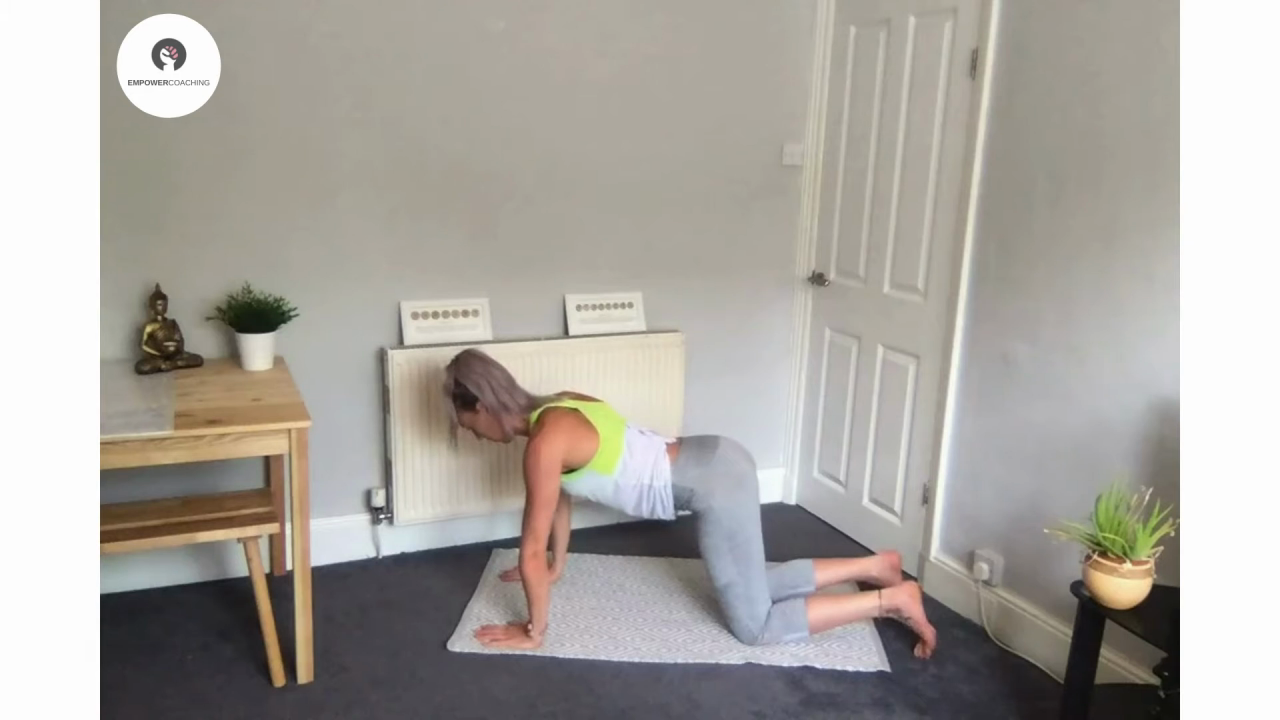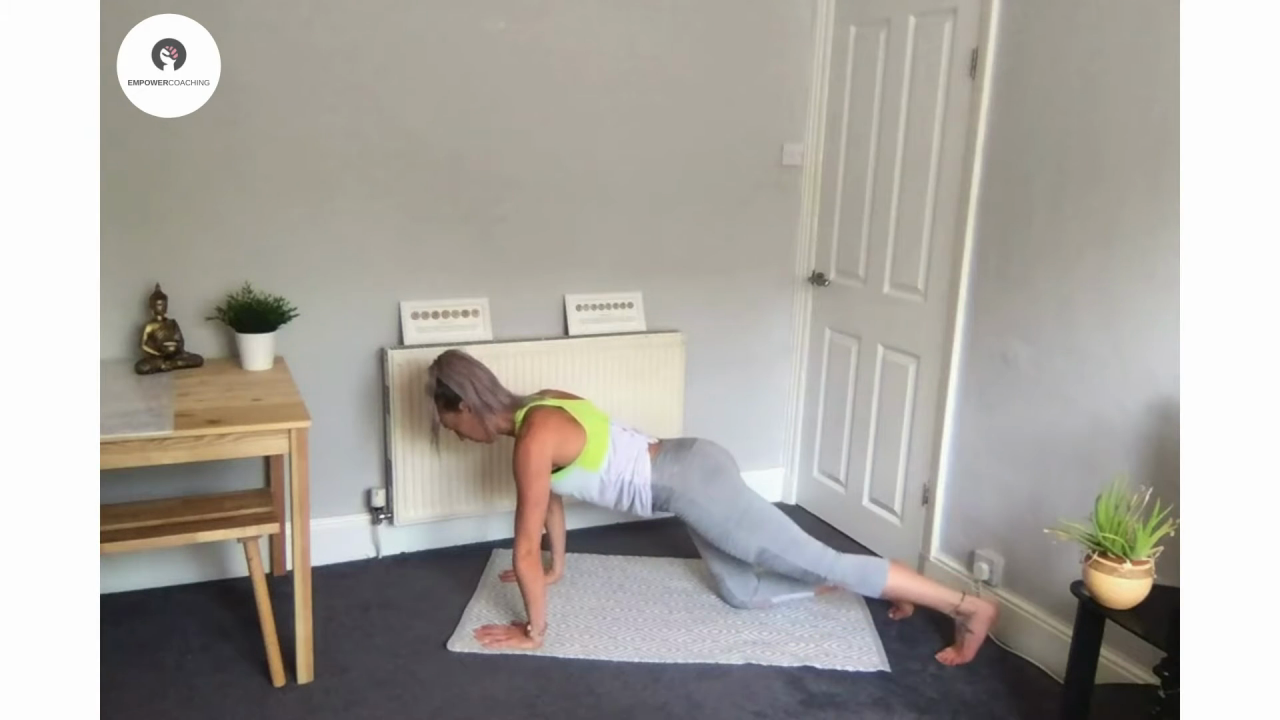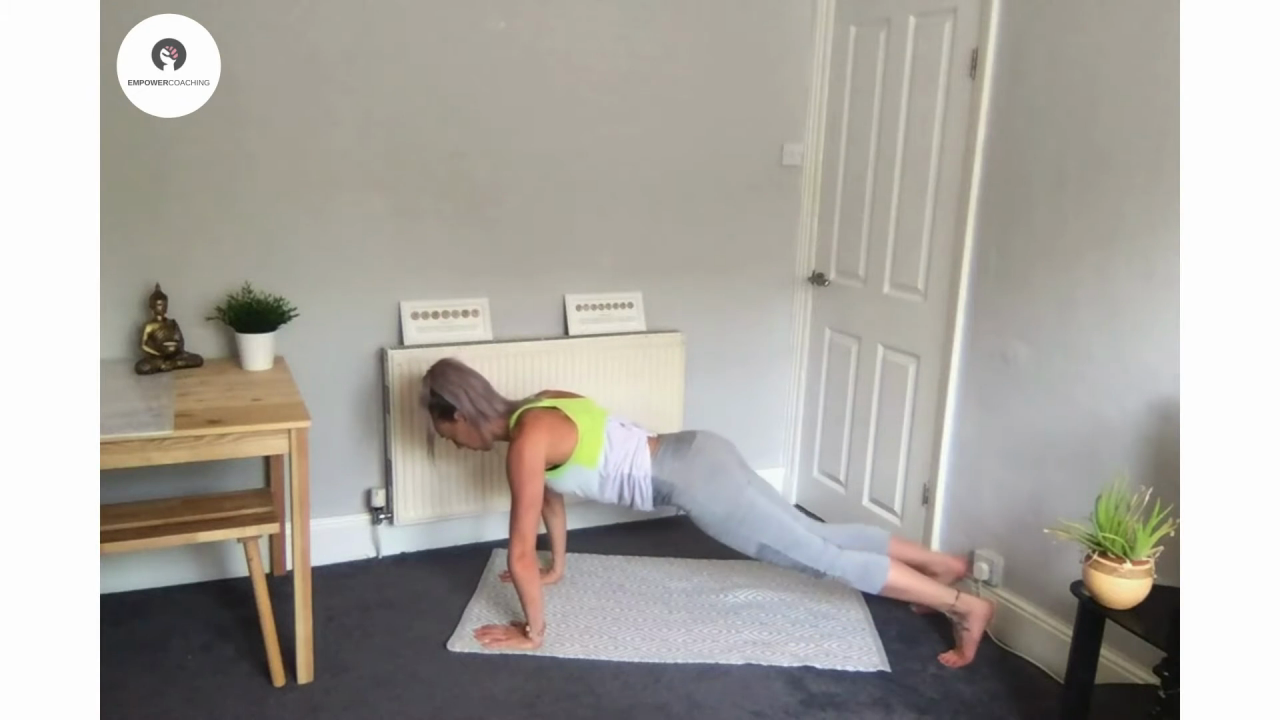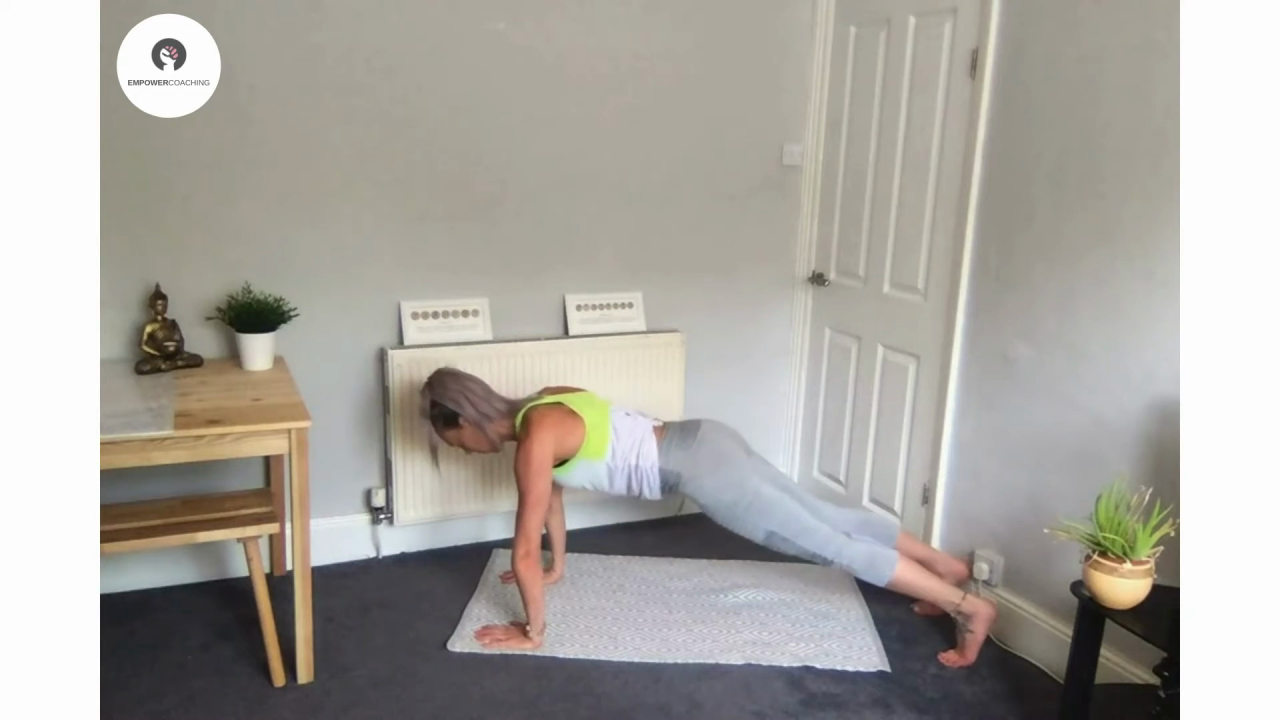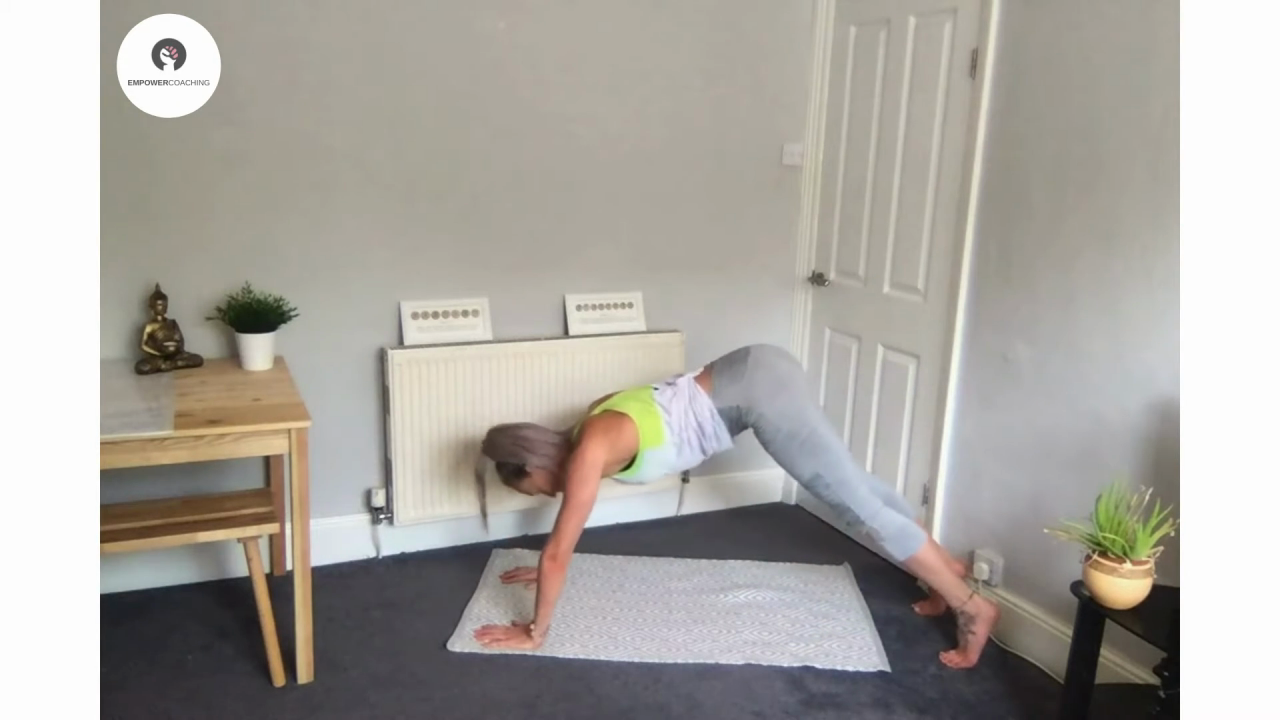
dt=1s
person 1, frame 1
left shoulder: (544, 442)
right shoulder: (558, 407)
left elbow: (532, 549)
right elbow: (561, 495)
left wrist: (534, 631)
right wrist: (556, 568)
left hip: (715, 485)
right hip: (716, 462)
left knee: (754, 627)
right knee: (751, 587)
left ankle: (892, 599)
right ankle: (874, 565)
person 1, frame 2
left shoulder: (532, 440)
right shoulder: (542, 404)
left elbow: (524, 547)
right elbow: (554, 494)
left wrist: (534, 630)
right wrist: (556, 568)
left hip: (694, 484)
right hip: (693, 466)
left knee: (819, 562)
right knee: (743, 593)
left ankle: (970, 608)
right ankle: (874, 585)
person 1, frame 3
left shoulder: (524, 442)
right shoulder: (539, 407)
left elbow: (520, 552)
right elbow: (552, 490)
left wrist: (533, 631)
right wrist: (556, 568)
left hip: (696, 481)
right hip: (700, 454)
left knee: (823, 557)
right knee: (816, 533)
left ankle: (964, 604)
right ankle: (943, 565)
person 1, frame 4
left shoulder: (533, 440)
right shoulder: (542, 406)
left elbow: (524, 548)
right elbow: (553, 492)
left wrist: (533, 630)
right wrist: (556, 567)
left hip: (703, 468)
right hip: (705, 443)
left knee: (833, 546)
right knee: (829, 517)
left ankle: (969, 607)
right ankle: (947, 567)
person 1, frame 5
left shoulder: (588, 452)
right shoulder: (589, 433)
left elbow: (557, 553)
left wrist: (535, 632)
right wrist: (548, 570)
left hip: (759, 389)
right hip: (755, 372)
left knee: (860, 506)
right knee: (860, 488)
left ankle: (972, 607)
right ankle: (947, 570)
